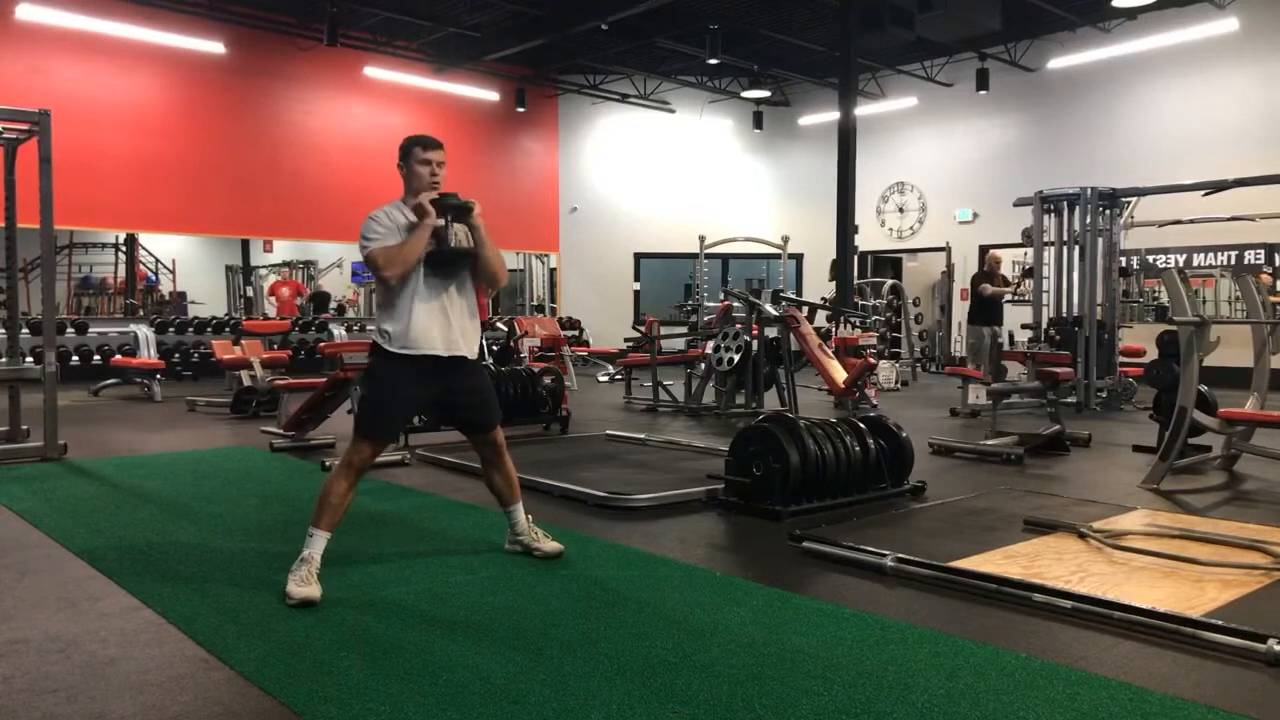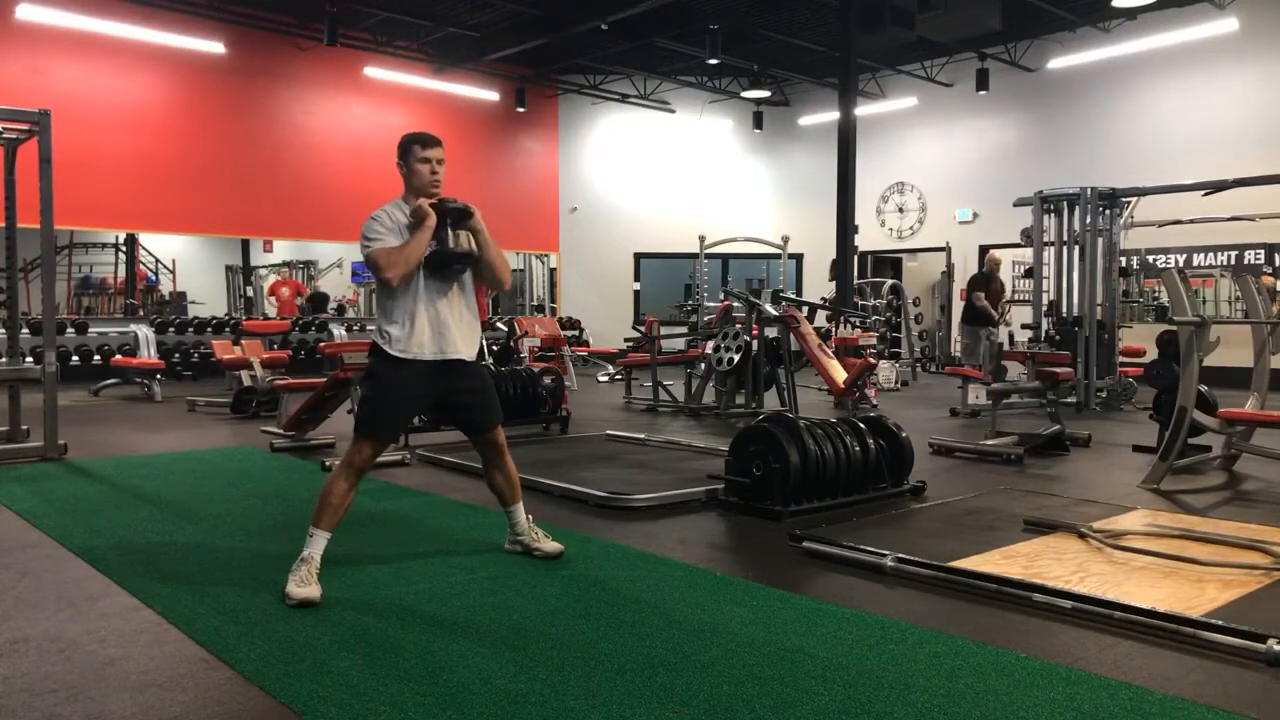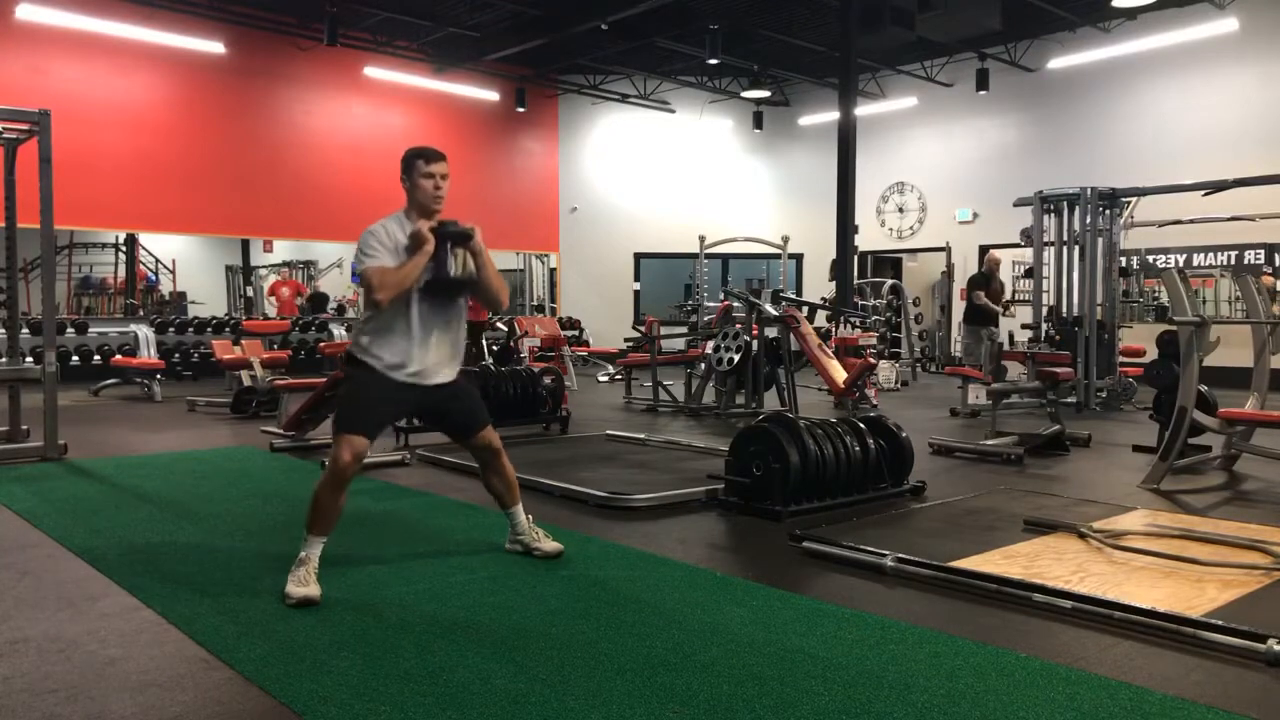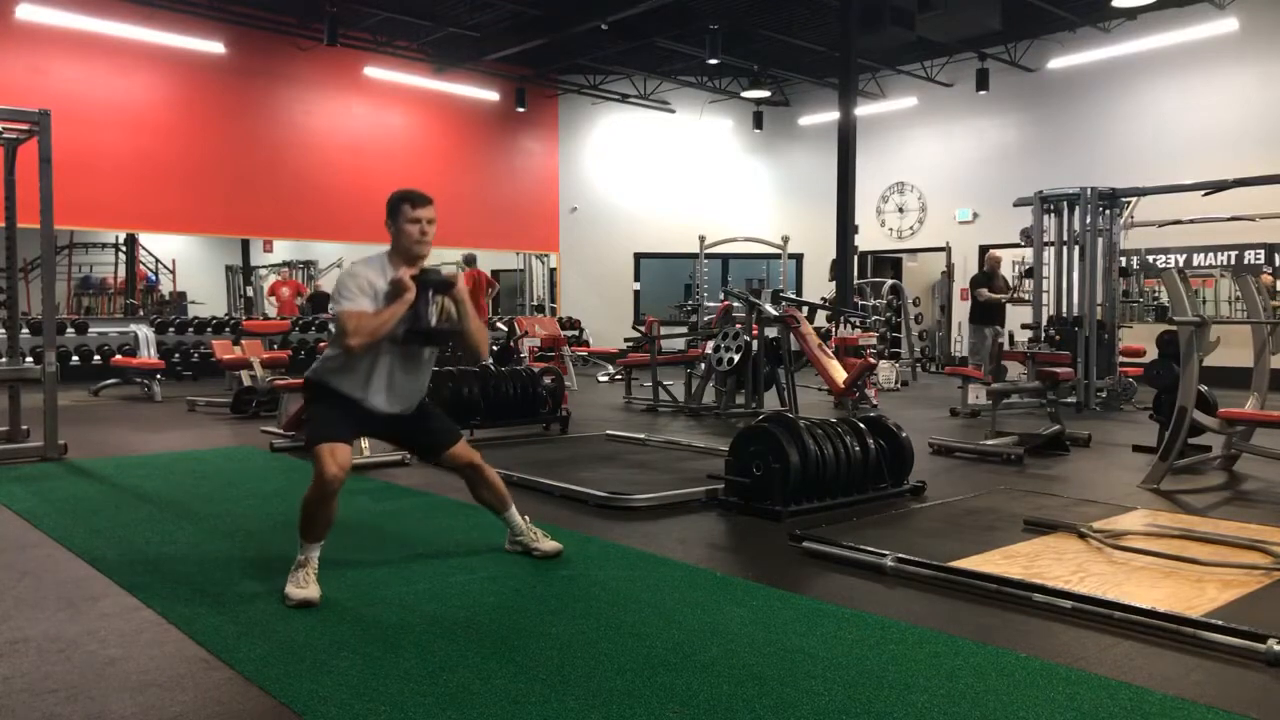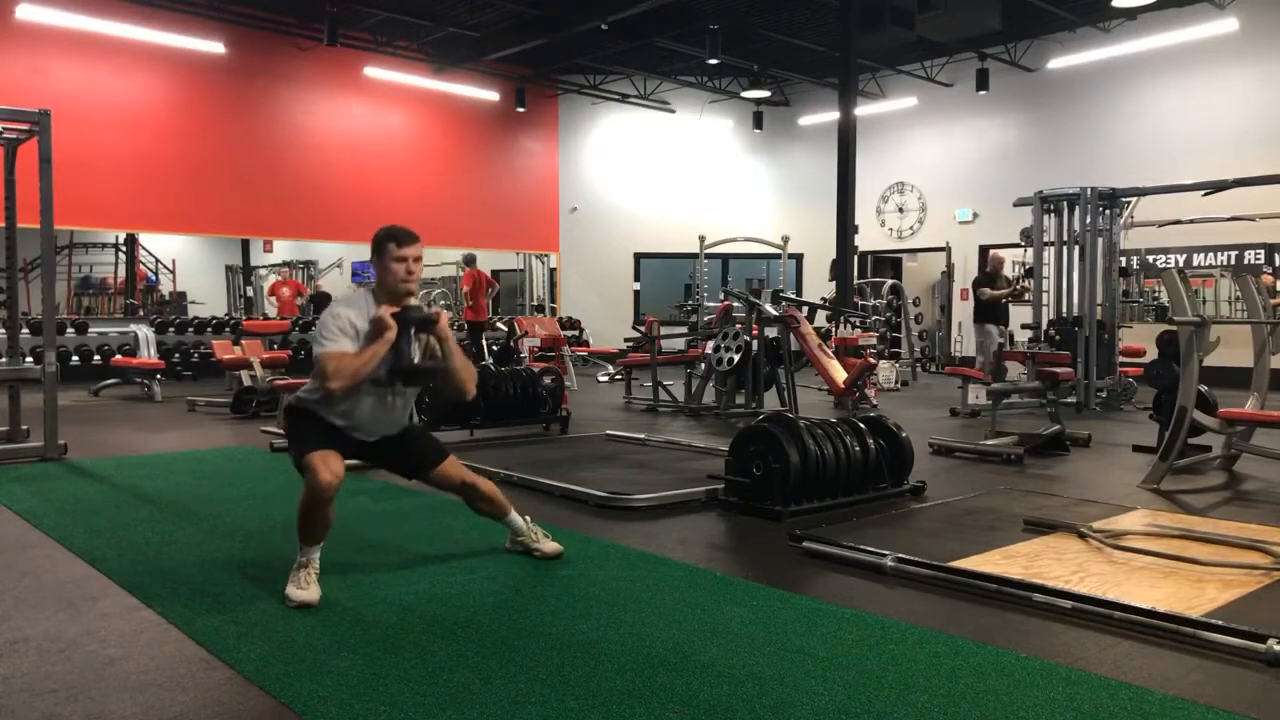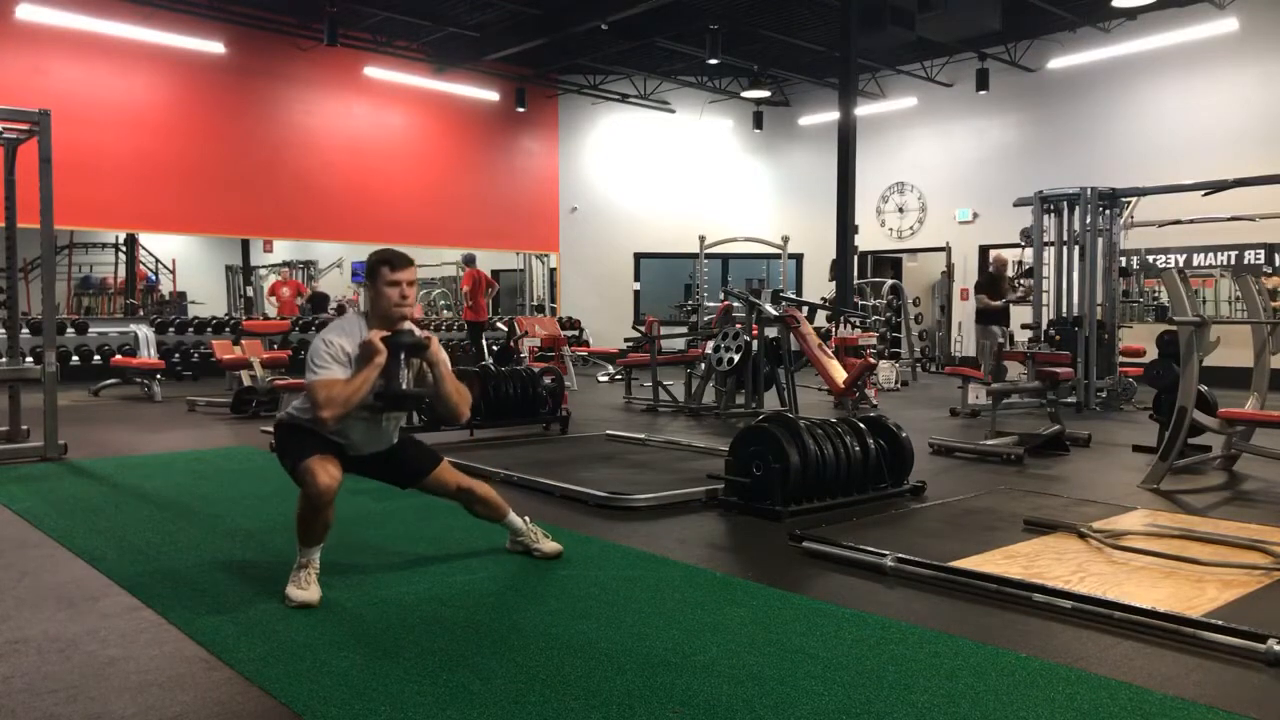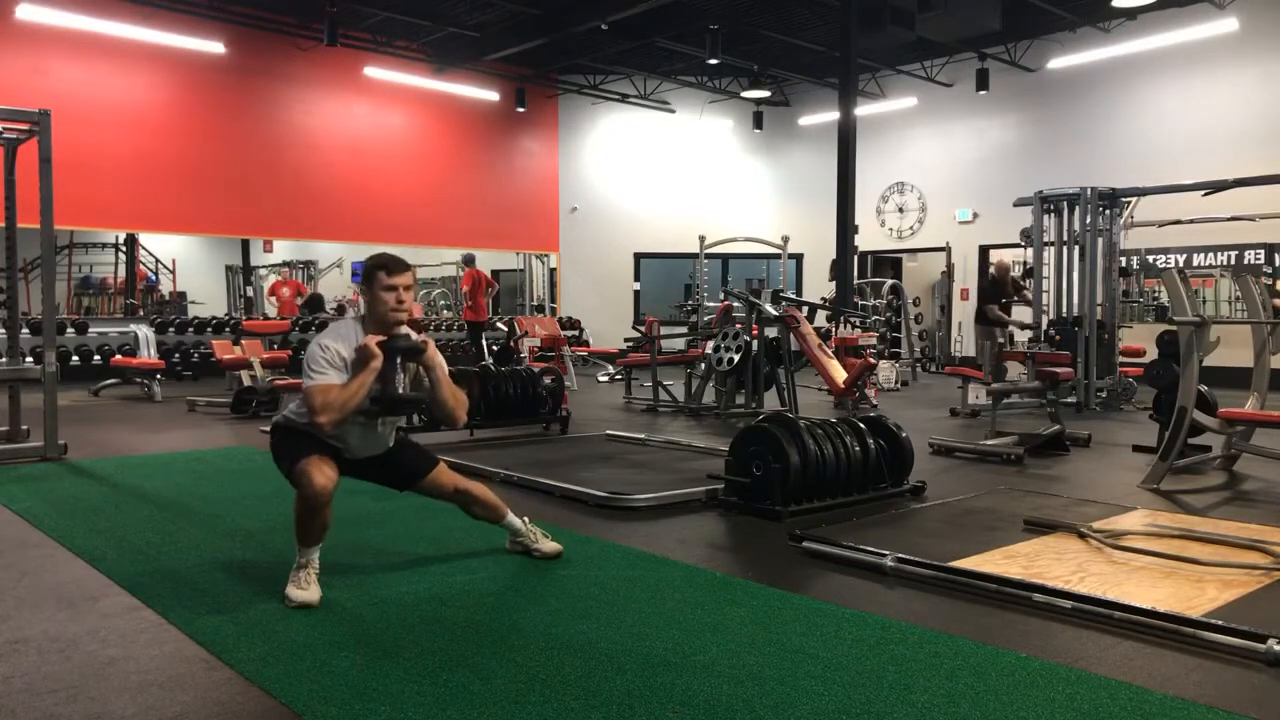
dt=0.3s
person 1, frame 1
left shoulder: (460, 223)
right shoulder: (383, 220)
left elbow: (497, 280)
right elbow: (389, 271)
left wrist: (477, 227)
right wrist: (424, 225)
left hip: (460, 357)
right hip: (402, 358)
left knee: (493, 444)
right knee: (359, 456)
left ankle: (520, 530)
right ankle: (309, 558)
person 1, frame 2
left shoulder: (461, 224)
right shoulder: (384, 219)
left elbow: (501, 281)
right elbow: (391, 273)
left wrist: (479, 229)
right wrist: (425, 226)
left hip: (460, 358)
right hip: (402, 359)
left knee: (495, 444)
right knee: (359, 457)
left ankle: (521, 531)
right ankle: (309, 558)
person 1, frame 3
right shoulder: (382, 234)
left elbow: (498, 302)
right elbow: (380, 295)
left wrist: (478, 250)
right wrist: (422, 251)
left hip: (441, 372)
right hip: (379, 370)
left knee: (490, 447)
right knee: (345, 461)
left ankle: (521, 531)
right ankle: (307, 560)
person 1, frame 4
right shoulder: (361, 275)
left elbow: (480, 350)
right elbow: (353, 338)
left wrist: (461, 300)
right wrist: (404, 299)
left hip: (404, 401)
right hip: (341, 394)
left knee: (470, 461)
right knee: (331, 472)
left ankle: (519, 531)
right ankle: (306, 561)
person 1, frame 5
right shoulder: (344, 315)
left elbow: (466, 391)
right elbow: (334, 383)
left wrist: (445, 339)
right wrist: (384, 337)
left hip: (388, 427)
right hip: (321, 419)
left knee: (463, 479)
right knee: (326, 479)
left ankle: (521, 532)
right ankle: (306, 564)
person 1, frame 6
left shoulder: (419, 342)
right shoulder: (336, 340)
left elbow: (460, 413)
right elbow: (327, 412)
left wrist: (436, 362)
right wrist: (375, 363)
left hip: (380, 440)
right hip: (311, 433)
left knee: (460, 485)
right knee: (324, 482)
left ankle: (522, 532)
right ankle: (307, 564)
person 1, frame 7
left shoulder: (418, 347)
right shoulder: (332, 344)
left elbow: (456, 418)
right elbow: (324, 418)
left wrist: (433, 367)
right wrist: (371, 366)
left hip: (376, 442)
right hip: (306, 435)
left knee: (457, 486)
right knee: (319, 483)
left ankle: (521, 531)
right ankle: (306, 564)
